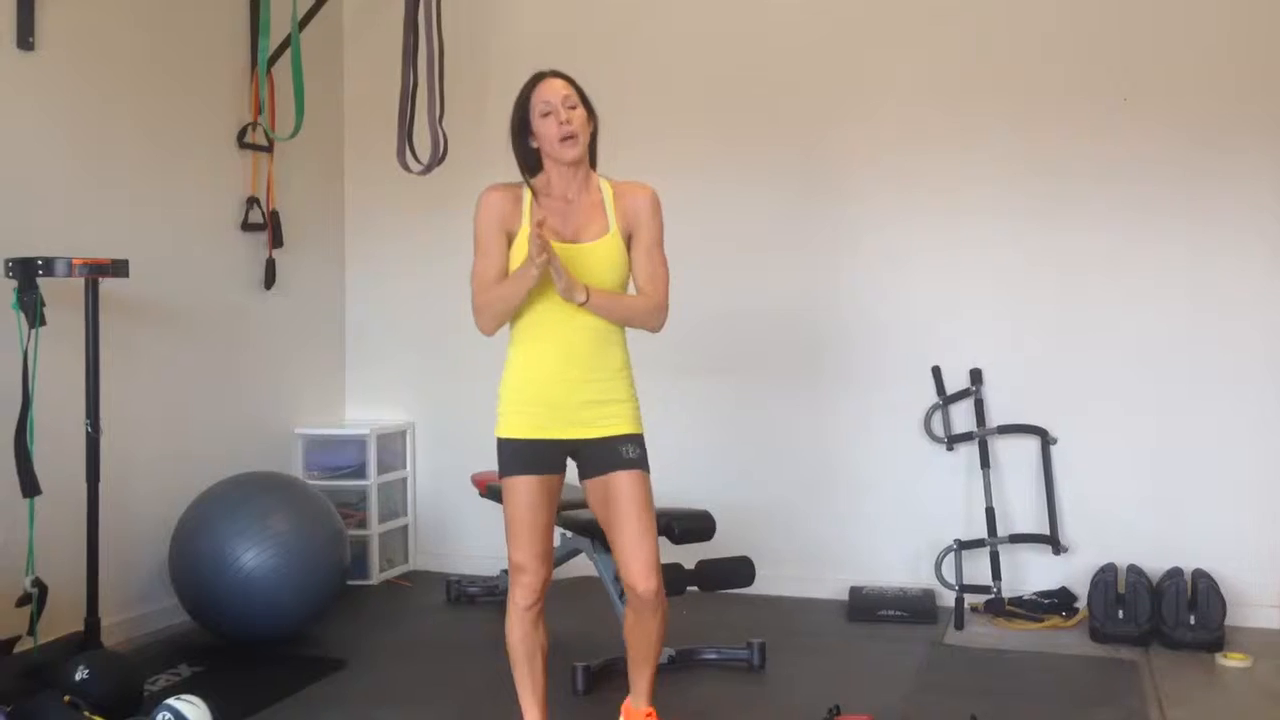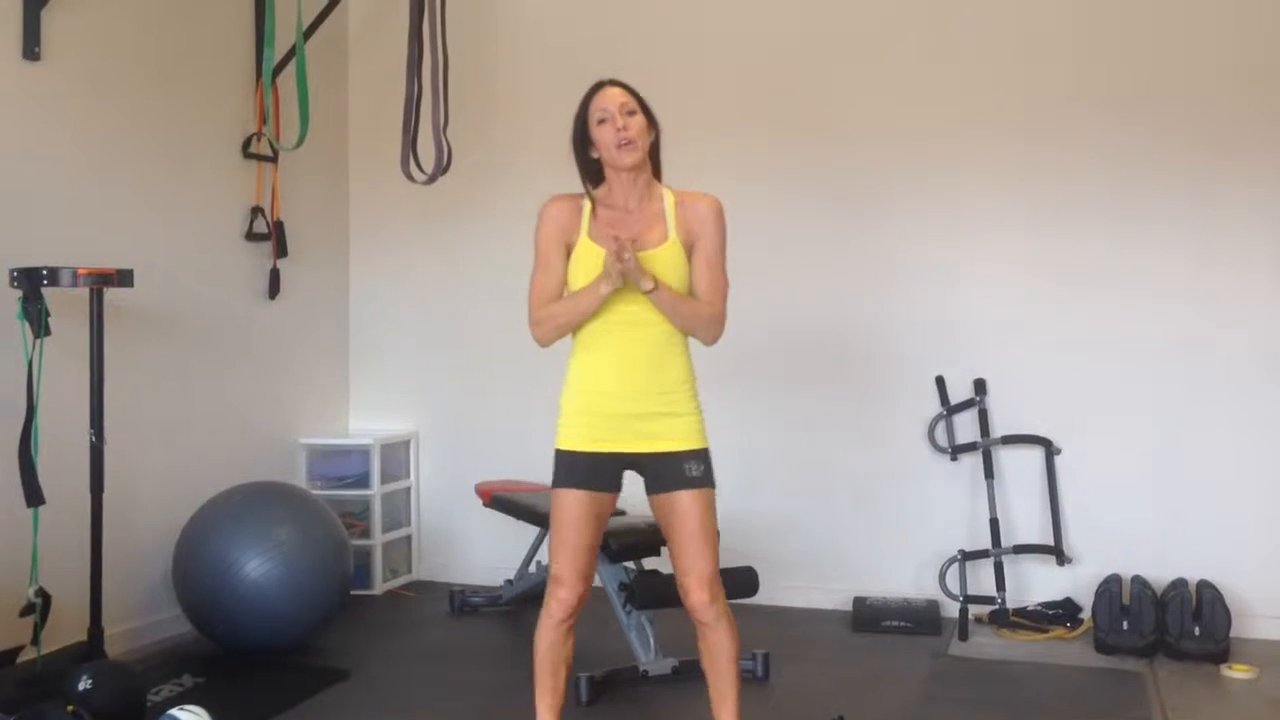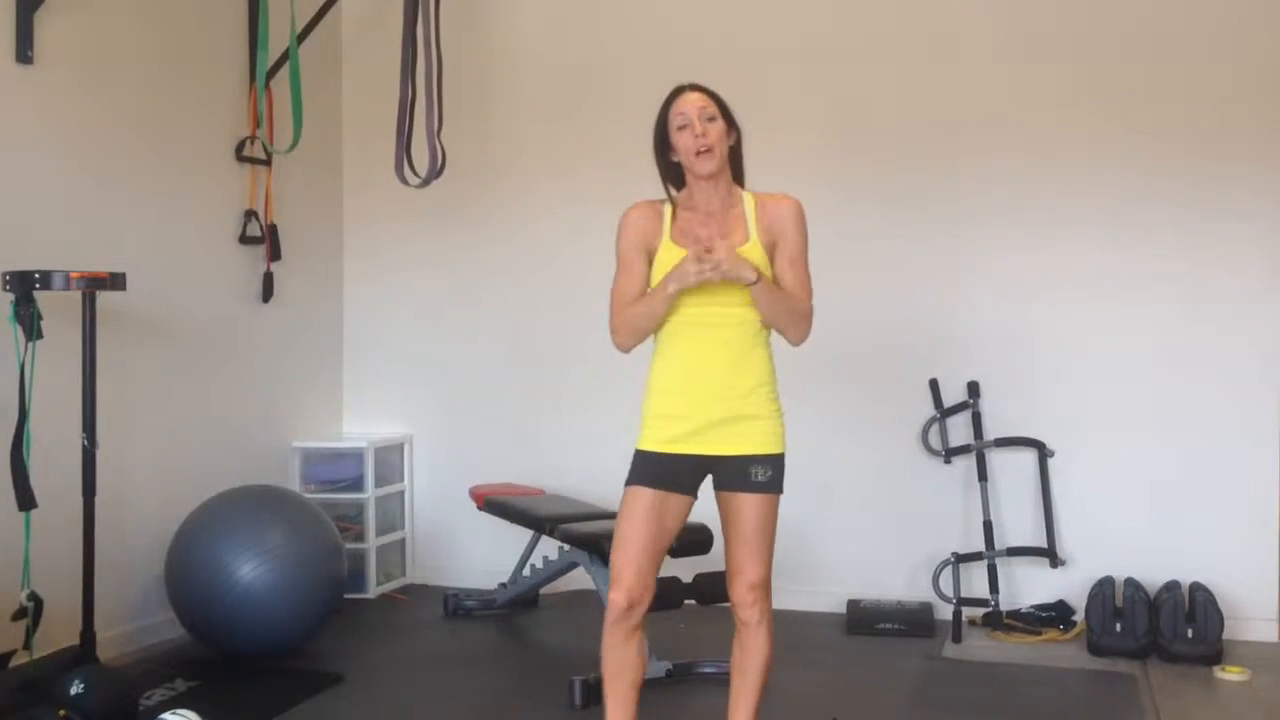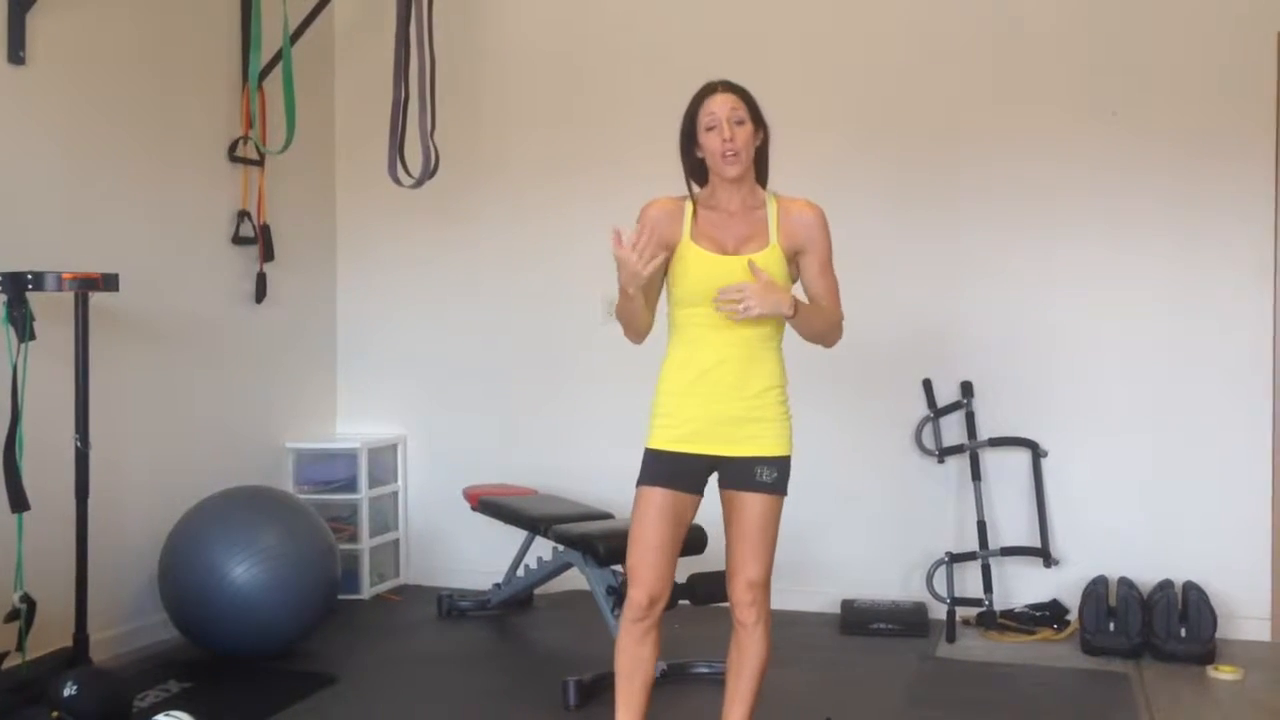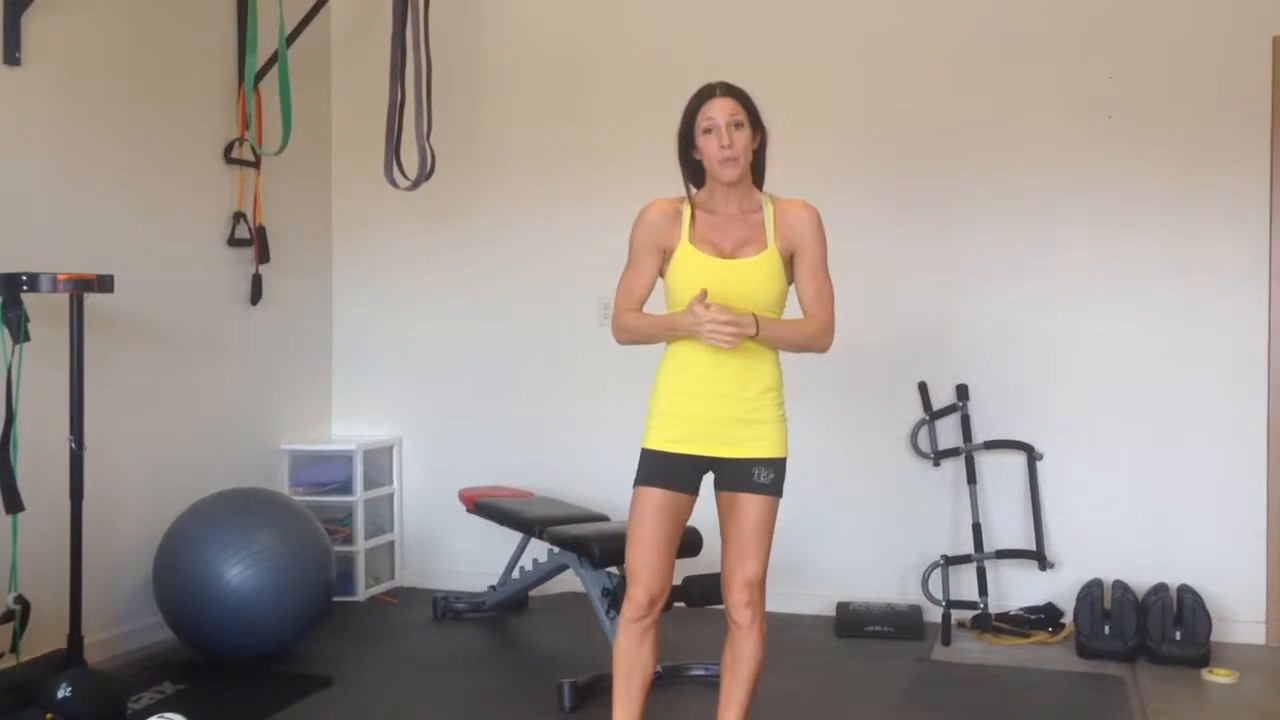
dt=0.5s
person 1, frame 1
left shoulder: (634, 201)
right shoulder: (502, 204)
left elbow: (654, 311)
right elbow: (486, 315)
left wrist: (575, 288)
right wrist: (534, 268)
left hip: (609, 413)
right hip: (530, 412)
left knee: (645, 583)
right knee: (528, 582)
person 1, frame 2
left shoulder: (697, 211)
right shoulder: (562, 215)
left elbow: (711, 323)
right elbow: (542, 326)
left wrist: (645, 280)
right wrist: (606, 282)
left hip: (673, 425)
right hip: (589, 427)
left knee: (704, 596)
right knee: (564, 594)
person 1, frame 3
left shoulder: (778, 213)
right shoulder: (644, 221)
left elbow: (798, 327)
right elbow: (623, 336)
left wrist: (751, 274)
right wrist: (674, 285)
left hip: (750, 428)
right hip: (669, 429)
left knee: (749, 599)
right knee: (626, 598)
person 1, frame 4
left shoulder: (799, 220)
right shoulder: (664, 217)
left elbow: (831, 328)
right elbow: (635, 330)
left wrist: (785, 304)
right wrist: (631, 284)
left hip: (759, 429)
right hip: (678, 426)
left knee: (749, 599)
right knee: (643, 596)
person 1, frame 5
left shoulder: (795, 221)
right shoulder: (661, 219)
left elbow: (820, 331)
right elbow: (623, 324)
left wrist: (749, 323)
right wrist: (686, 322)
left hip: (754, 432)
right hip: (675, 427)
left knee: (744, 599)
right knee: (642, 596)
